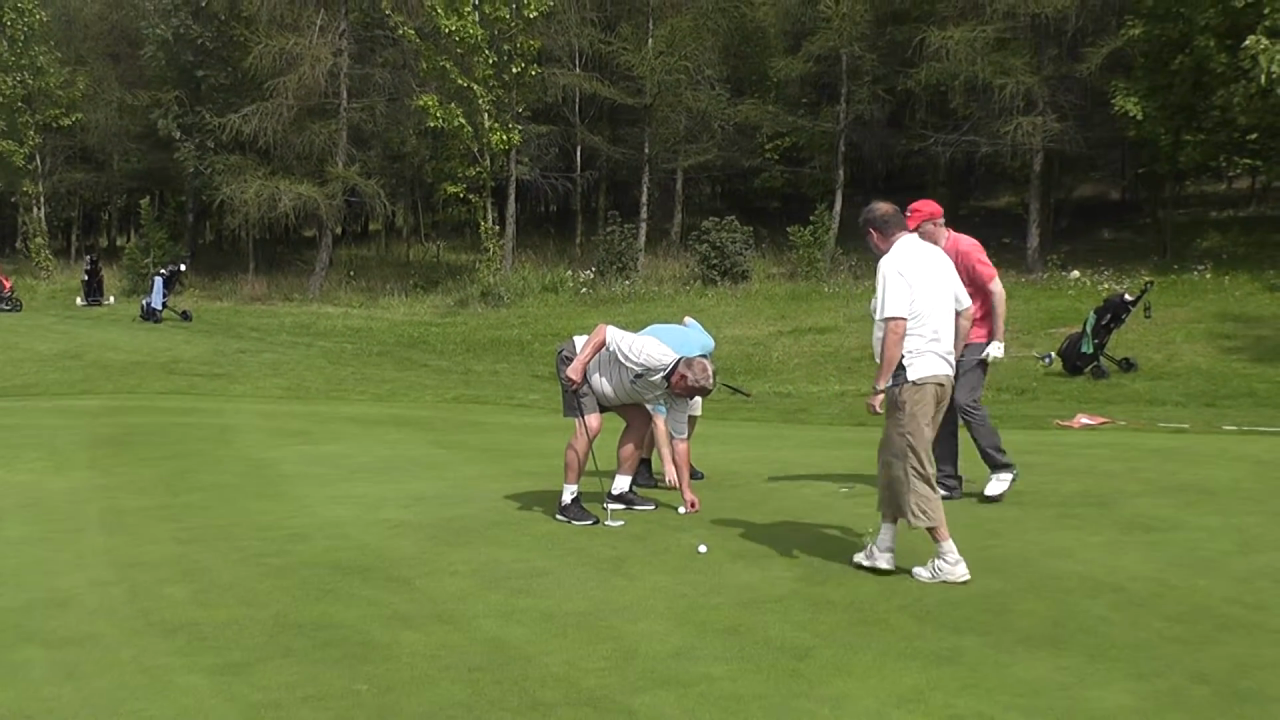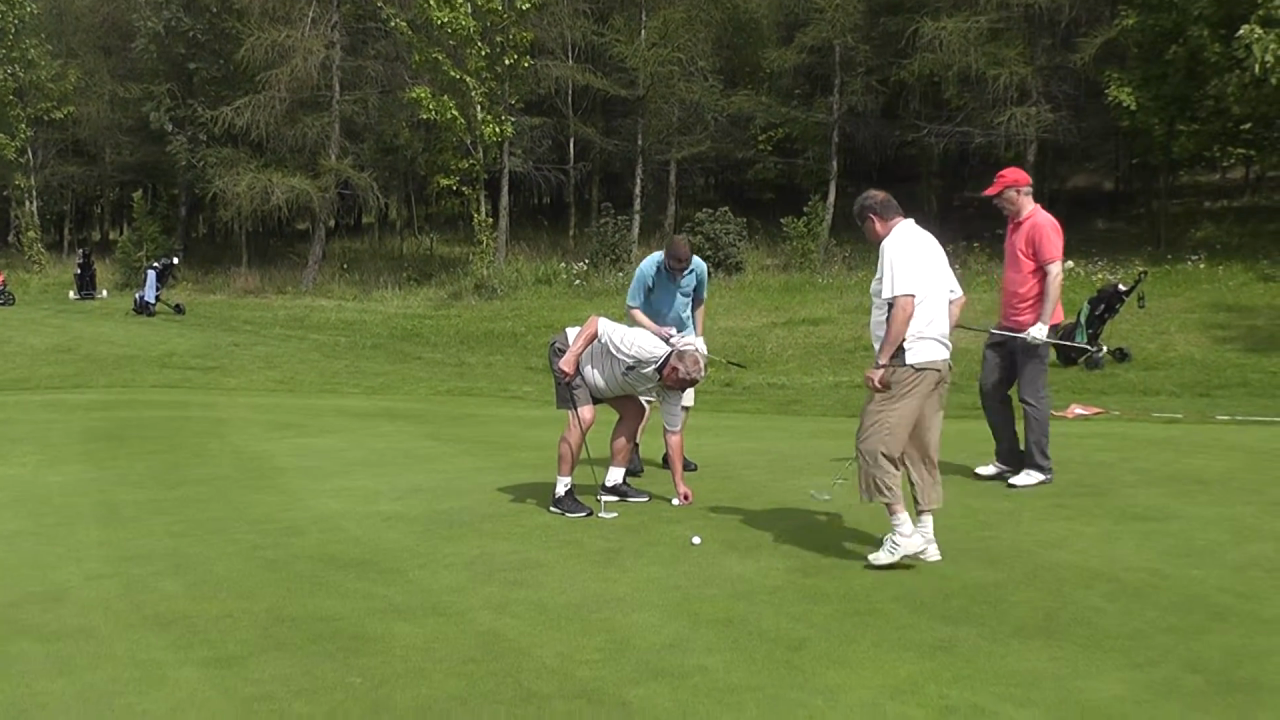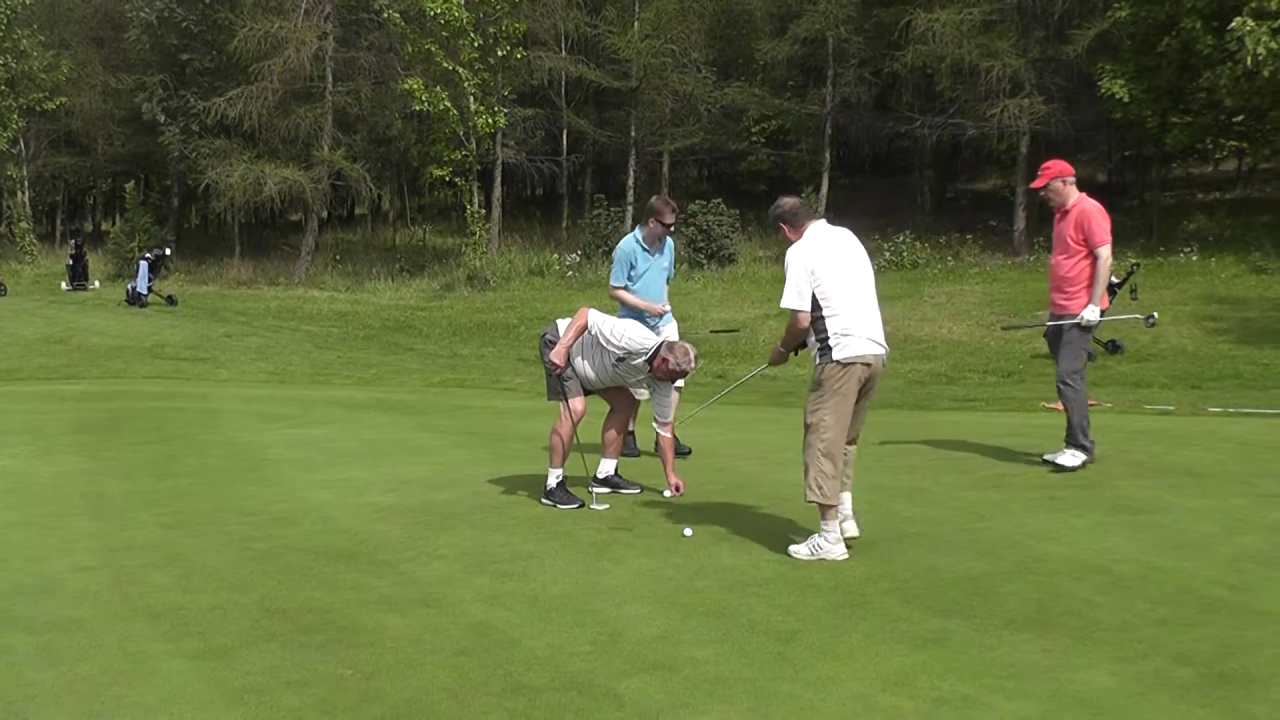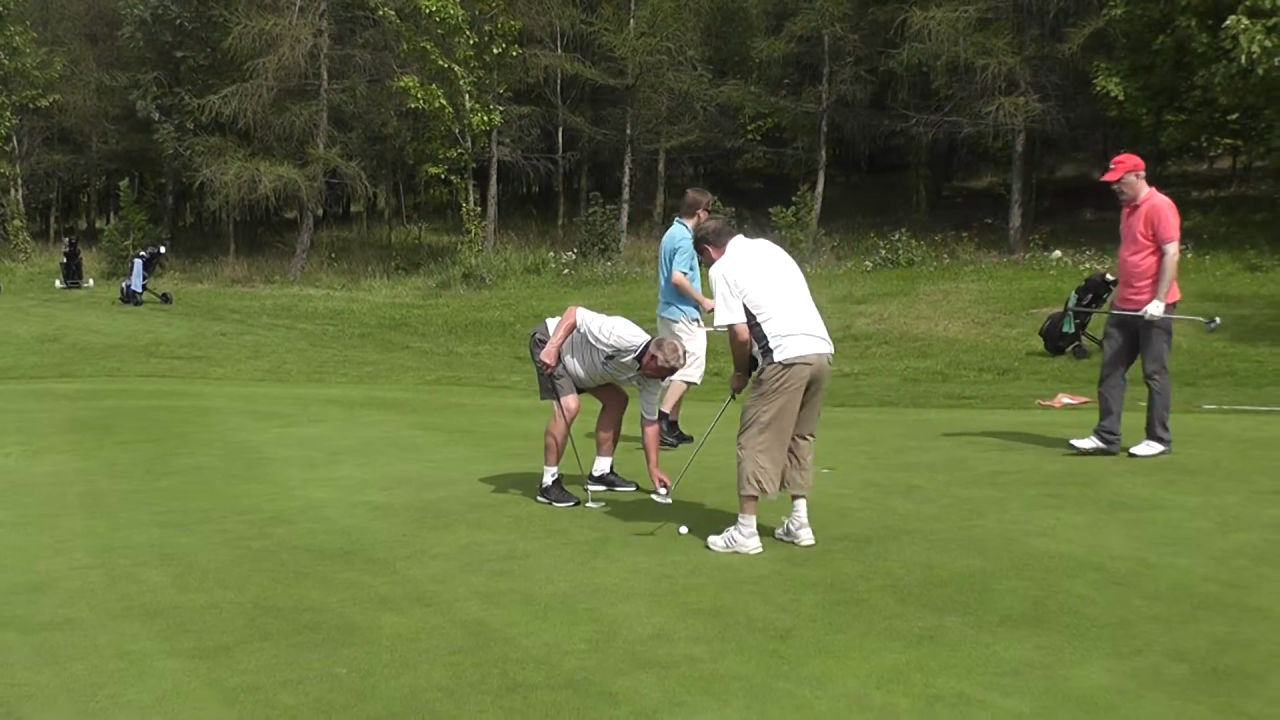
dt=0.7s
person 1, frame 1
left shoulder: (893, 262)
right shoulder: (937, 255)
left elbow: (895, 329)
right elbow: (966, 312)
left wrist: (881, 386)
left hip: (912, 378)
right hip: (941, 373)
left knee: (912, 468)
right knee: (896, 460)
left ankle: (948, 559)
right ankle: (883, 547)
person 1, frame 2
left shoulder: (895, 244)
right shoulder: (928, 240)
left elbow: (904, 306)
right elbow: (956, 300)
left wrist: (880, 361)
left hip: (909, 362)
right hip: (938, 360)
left knee: (875, 442)
right knee: (921, 448)
left ankle: (904, 530)
right ankle: (923, 534)
person 1, frame 3
left shoulder: (800, 252)
right shoulder: (846, 236)
left elbow: (801, 319)
left wrist: (783, 349)
left hip: (841, 356)
right hip: (875, 350)
left knee: (823, 442)
right knee: (842, 440)
left ankle: (830, 538)
right ankle: (844, 514)
person 1, frame 4
left shoulder: (722, 268)
right shoulder: (769, 247)
left elbow: (740, 334)
left wrist: (740, 373)
right wrist: (750, 364)
left hip: (786, 358)
right hip: (821, 349)
left knee: (757, 441)
right knee: (799, 439)
left ankle: (746, 531)
right ankle: (799, 522)
person 2, frame 1
left shoulder: (965, 248)
left elbow: (997, 291)
left wrist: (998, 340)
left hip: (975, 341)
left knee: (965, 402)
right knee: (942, 409)
left ankle: (1003, 467)
right ankle: (947, 482)
person 2, frame 2
left shoulder: (1043, 225)
right shoulder: (1014, 224)
left elbow: (1054, 275)
left wrist: (1043, 322)
left hip: (1034, 328)
right hip: (1009, 325)
left knee: (1031, 396)
right knee: (990, 387)
left ankle: (1039, 467)
right ankle: (1009, 459)
person 2, frame 3
left shoulder: (1090, 211)
right shoulder: (1060, 214)
left elbow: (1105, 258)
left wrist: (1095, 303)
left hip: (1081, 311)
right hip: (1059, 311)
left knee: (1069, 373)
right knee: (1065, 376)
left ankle: (1080, 442)
right ankle: (1076, 443)
person 2, frame 4
left shoulder: (1160, 207)
right shoulder: (1128, 208)
left elbow: (1171, 254)
left wrist: (1159, 300)
left hip: (1153, 306)
right hip: (1125, 305)
left knee: (1155, 372)
right knee: (1111, 367)
left ankle: (1158, 438)
right ankle: (1106, 436)
person 3, frame 1
left shoulder: (707, 345)
left elbow: (687, 320)
right elbow: (659, 422)
right wrist: (668, 466)
left knee: (693, 403)
right knee: (654, 411)
right ankle: (642, 466)
person 3, frame 2
left shoulder: (699, 268)
right shoulder: (647, 269)
right elbow: (633, 308)
left wrist: (699, 336)
right wrist: (656, 331)
left hip: (683, 337)
right hip: (650, 333)
left knee: (684, 394)
right knee: (645, 392)
right ankle: (633, 450)
person 3, frame 3
left shoulder: (668, 245)
right shoulder: (627, 248)
right elbow: (615, 291)
right wrist: (648, 307)
left hip: (665, 323)
right hip: (635, 325)
left knee: (674, 377)
right knee: (635, 383)
right ankle: (628, 436)
person 3, frame 4
left shoulder: (673, 233)
right shoulder: (682, 237)
right elbow: (677, 278)
right wrist: (703, 301)
left hip: (668, 312)
right hip: (683, 314)
left knee: (676, 370)
right knee: (689, 368)
left ankle: (671, 426)
right ankle: (662, 418)
person 4, frame 1
left shoulder: (677, 397)
right shoulder: (652, 356)
left elbow: (680, 439)
right elbow: (603, 330)
left wrist: (686, 490)
right wrist: (579, 364)
right hip: (576, 358)
left knee: (640, 420)
right knee: (591, 425)
left ankle: (619, 491)
right ankle: (568, 502)
person 4, frame 2
left shoulder: (670, 389)
right shoulder: (645, 348)
left elbow: (673, 432)
right elbow: (596, 321)
left wrist: (679, 483)
right wrist: (571, 356)
right hip: (569, 350)
left knee: (634, 412)
right knee: (584, 417)
left ankle: (613, 483)
right ankle: (562, 493)
person 4, frame 3
left shoulder: (660, 381)
right shoulder: (634, 339)
left elbow: (664, 423)
right elbow: (585, 314)
left wrist: (670, 474)
right wrist: (561, 348)
right hip: (559, 342)
left knee: (625, 403)
right knee: (575, 408)
left ankle: (605, 475)
right ankle: (553, 485)
person 4, frame 4
left shoulder: (650, 378)
right shoulder: (624, 337)
left elbow: (650, 421)
right elbow: (573, 312)
left wrist: (654, 469)
right wrist: (552, 348)
right hip: (550, 341)
left knee: (617, 401)
right knee: (569, 406)
left ankle: (600, 472)
right ankle: (549, 483)
